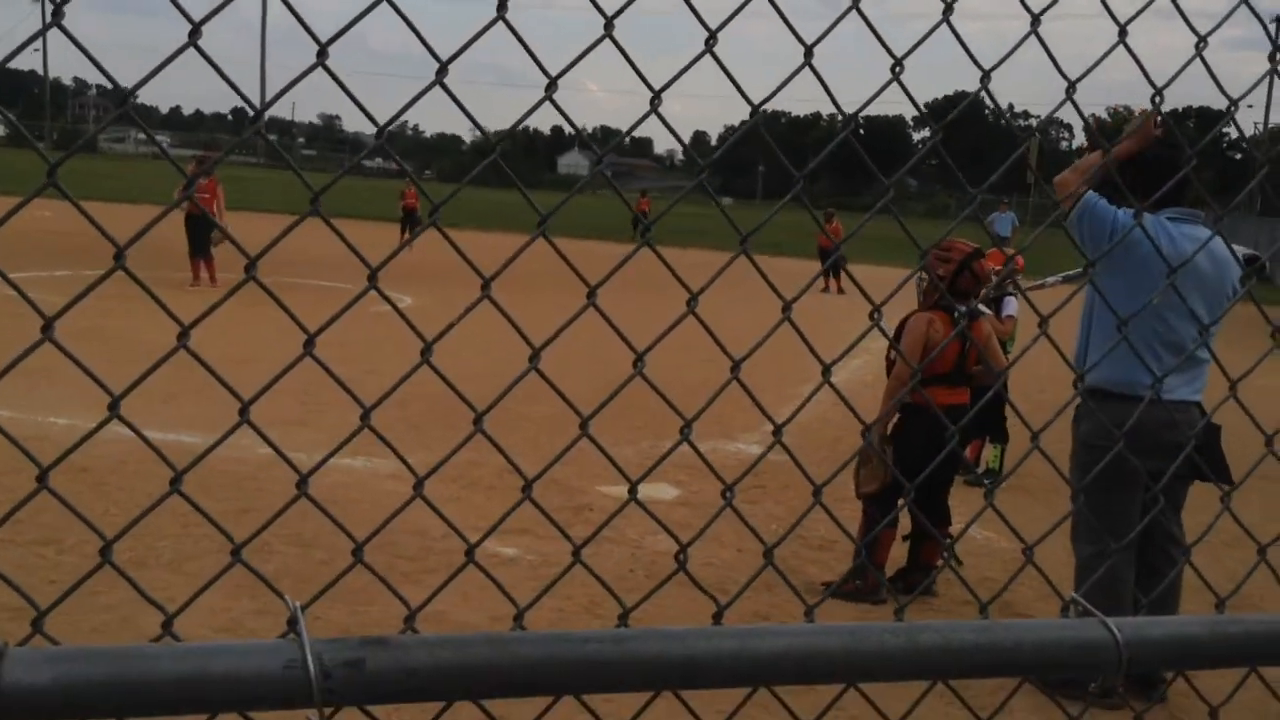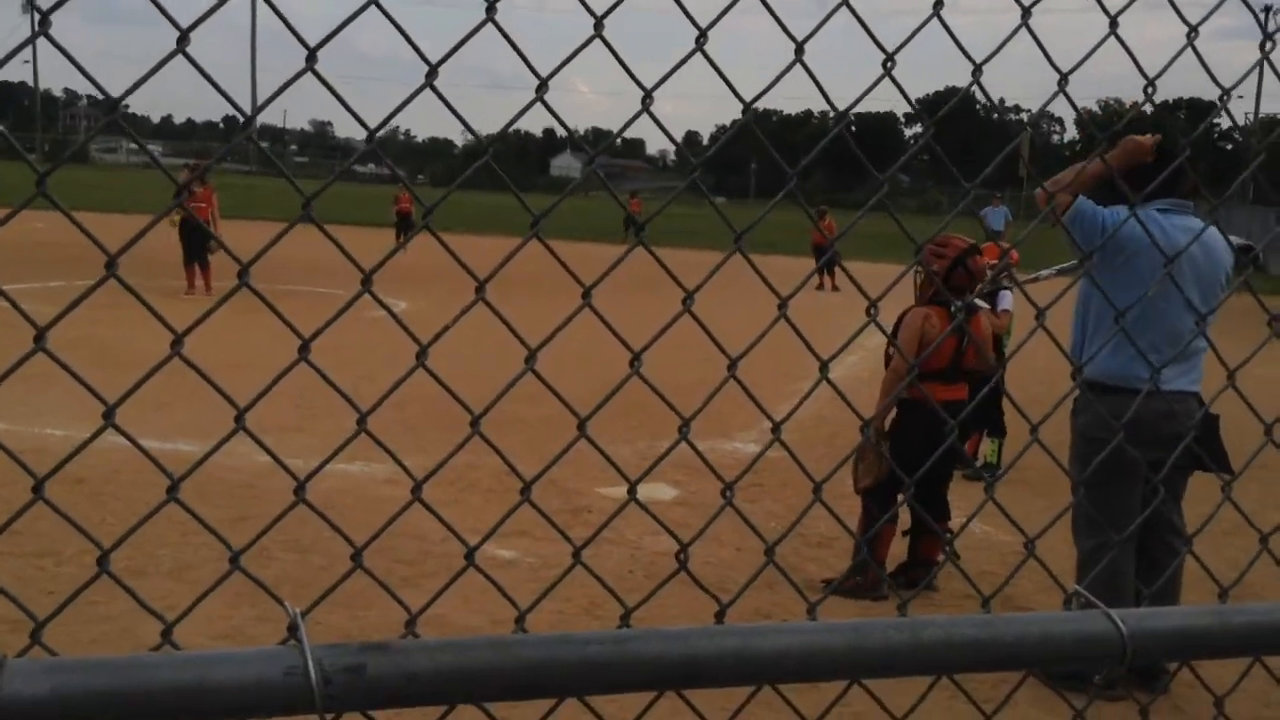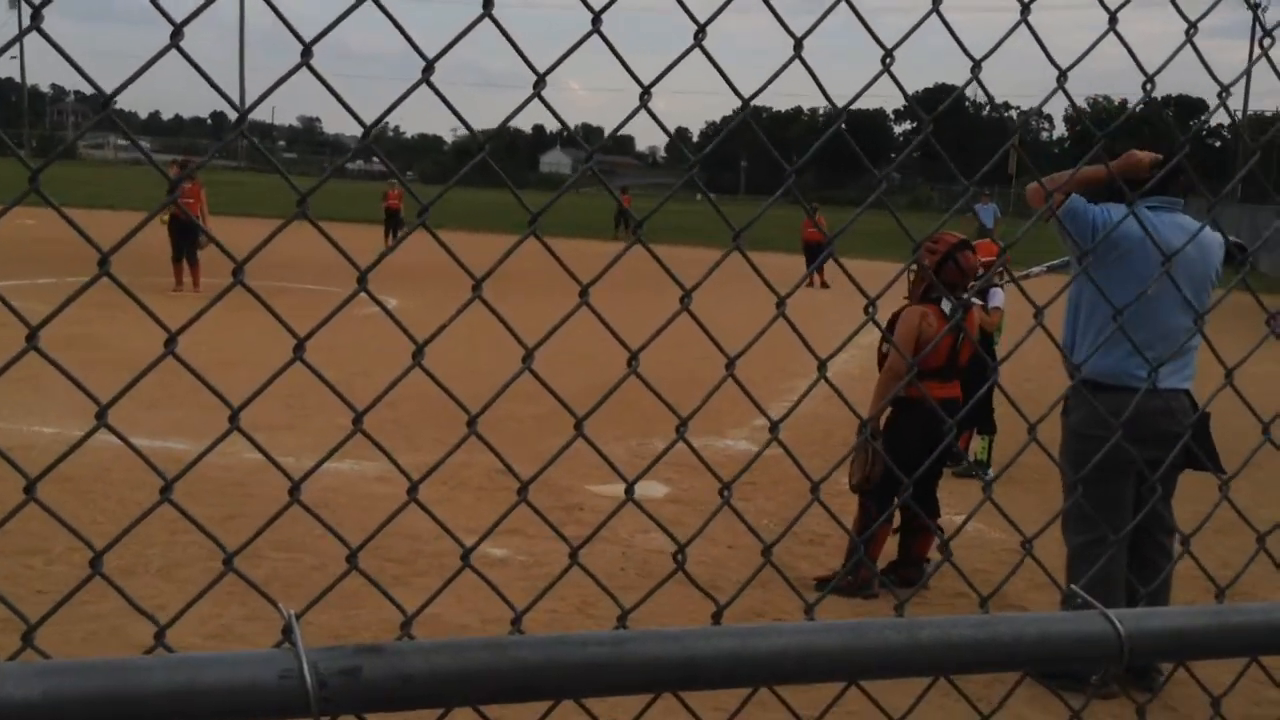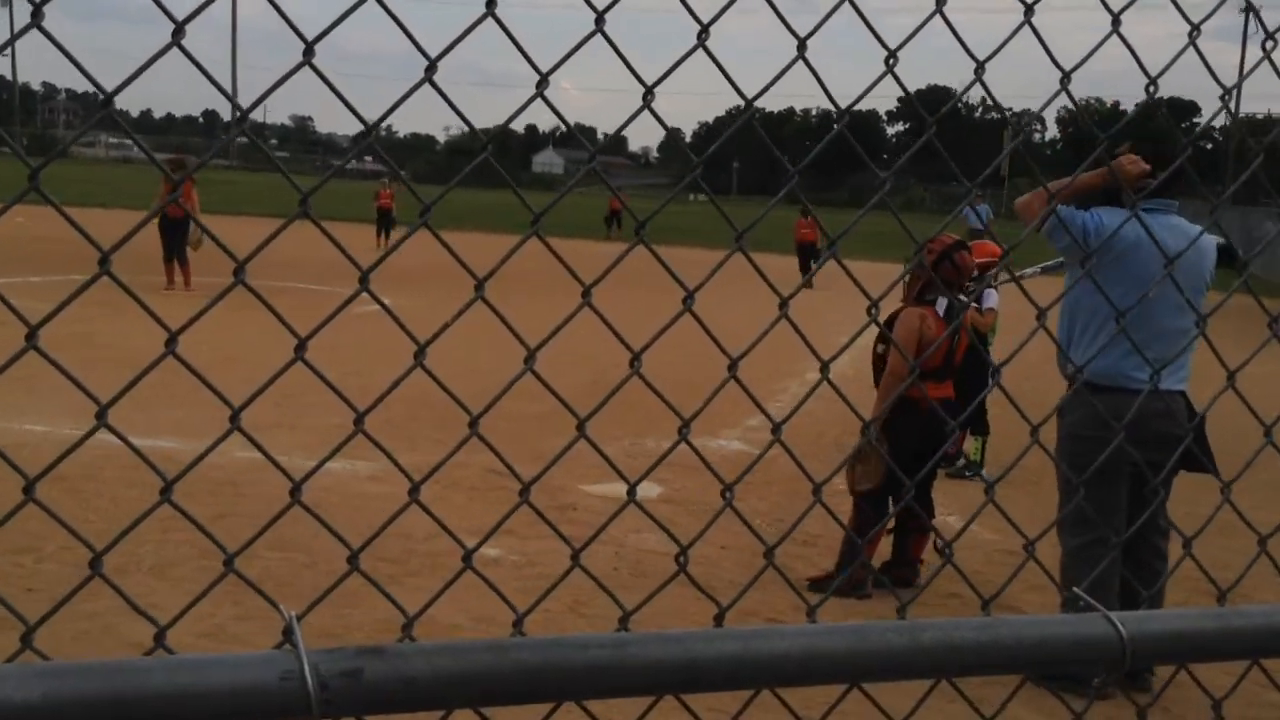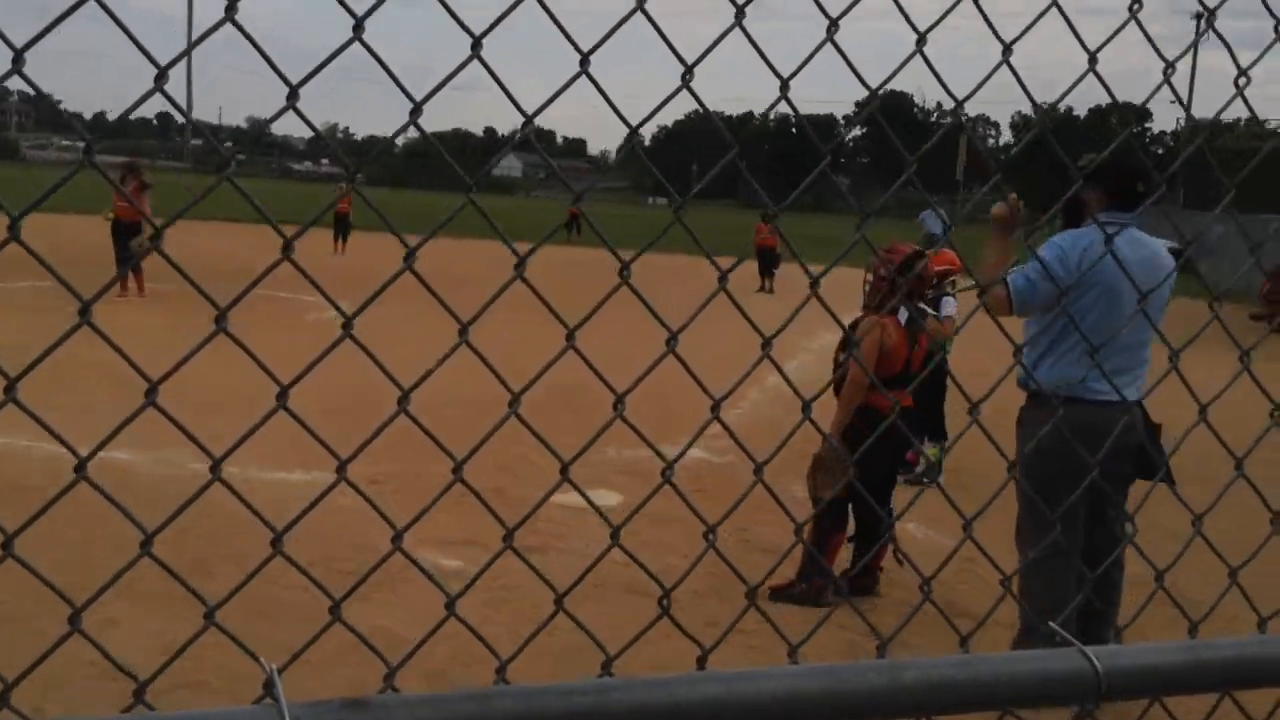
dt=0.3s
person 1, frame 1
left shoulder: (1127, 236)
right shoulder: (1224, 256)
left elbow: (1066, 185)
left wrist: (1125, 147)
left hip: (1116, 413)
right hip: (1182, 418)
left knee: (1105, 544)
right knee: (1162, 544)
left ankle: (1098, 671)
right ankle: (1148, 669)
person 1, frame 2
left shoulder: (1118, 229)
right shoulder: (1217, 245)
left elbow: (1048, 195)
left wrist: (1111, 160)
left hip: (1113, 407)
right hip: (1180, 409)
left knee: (1105, 537)
right knee: (1162, 535)
left ankle: (1101, 665)
right ankle: (1150, 661)
person 1, frame 3
left shoulder: (1111, 226)
right shoulder: (1210, 242)
left elbow: (1038, 192)
left wrist: (1109, 170)
left hip: (1106, 404)
right hip: (1172, 407)
left knee: (1096, 535)
right knee: (1153, 534)
left ankle: (1092, 662)
right ankle: (1142, 658)
person 1, frame 4
left shoulder: (1107, 227)
right shoulder: (1203, 245)
left elbow: (1026, 208)
left wrist: (1098, 178)
left hip: (1101, 404)
right hip: (1168, 408)
left knee: (1090, 534)
right knee: (1147, 534)
left ankle: (1087, 662)
right ankle: (1136, 658)
person 1, frame 5
left shoulder: (1071, 247)
right shoulder: (1162, 259)
left elbow: (998, 302)
left wrist: (999, 232)
left hip: (1062, 416)
right hip: (1123, 419)
left knee: (1048, 544)
right knee: (1105, 543)
person 2, frame 1
left shoulder: (924, 321)
right shoulder: (978, 324)
left elbow: (902, 377)
right elbow: (998, 369)
left wrist: (879, 425)
left hip: (921, 419)
right hip: (956, 419)
left knee: (882, 495)
right knee: (933, 498)
left ankle: (867, 579)
right ankle: (921, 573)
person 2, frame 2
left shoulder: (921, 316)
right shoulder: (976, 319)
left elbow: (898, 372)
right elbow: (985, 366)
left wrist: (877, 419)
left hip: (919, 414)
right hip: (955, 413)
left knee: (881, 490)
right knee: (932, 492)
left ankle: (867, 575)
right ankle: (920, 568)
person 2, frame 3
left shoulder: (916, 314)
right shoulder: (968, 315)
left elbow: (894, 370)
left wrist: (872, 418)
left hip: (914, 411)
right hip: (948, 410)
left knee: (878, 489)
right knee: (923, 490)
left ankle: (859, 573)
right ankle: (911, 566)
person 2, frame 4
left shoulder: (914, 315)
right shoulder: (958, 314)
left elbow: (896, 372)
left wrist: (875, 421)
left hip: (910, 412)
right hip: (941, 411)
left knee: (872, 488)
right knee: (916, 490)
left ankle: (852, 573)
right ankle: (905, 566)
person 2, frame 5
left shoulder: (876, 324)
right shoulder: (918, 324)
left elbow: (857, 382)
left wrist: (835, 432)
left hip: (869, 420)
right hip: (899, 421)
left knee: (831, 497)
right knee: (876, 500)
left ankle: (813, 582)
right ankle: (865, 575)
person 3, frame 1
left shoulder: (1008, 300)
right shoulder: (989, 298)
left elbow: (1005, 333)
left wrist: (984, 311)
left knee: (994, 417)
right knee: (975, 413)
left ankle: (994, 471)
right ankle: (972, 461)
person 3, frame 2
left shoulder: (1004, 294)
right shoulder: (984, 292)
left elbow: (1001, 327)
left hip: (992, 359)
left knee: (991, 411)
right knee: (972, 408)
left ankle: (992, 465)
right ankle: (971, 455)
person 3, frame 3
left shoulder: (994, 292)
right shoulder: (976, 288)
left elbow: (992, 324)
left wrist: (971, 304)
left hip: (984, 357)
left knee: (982, 408)
right knee: (963, 405)
left ankle: (983, 463)
right ankle: (961, 452)
person 3, frame 4
left shoulder: (989, 293)
right shoulder: (970, 290)
left elbow: (985, 325)
left hip: (977, 358)
right hip: (961, 355)
left knee: (975, 408)
right knee: (957, 404)
left ankle: (976, 464)
right ankle: (955, 453)
person 3, frame 5
left shoulder: (947, 301)
right shoulder: (928, 298)
left elbow: (945, 334)
left hip: (935, 365)
left knee: (933, 415)
right knee: (916, 411)
left ankle: (934, 470)
right ankle: (913, 459)
